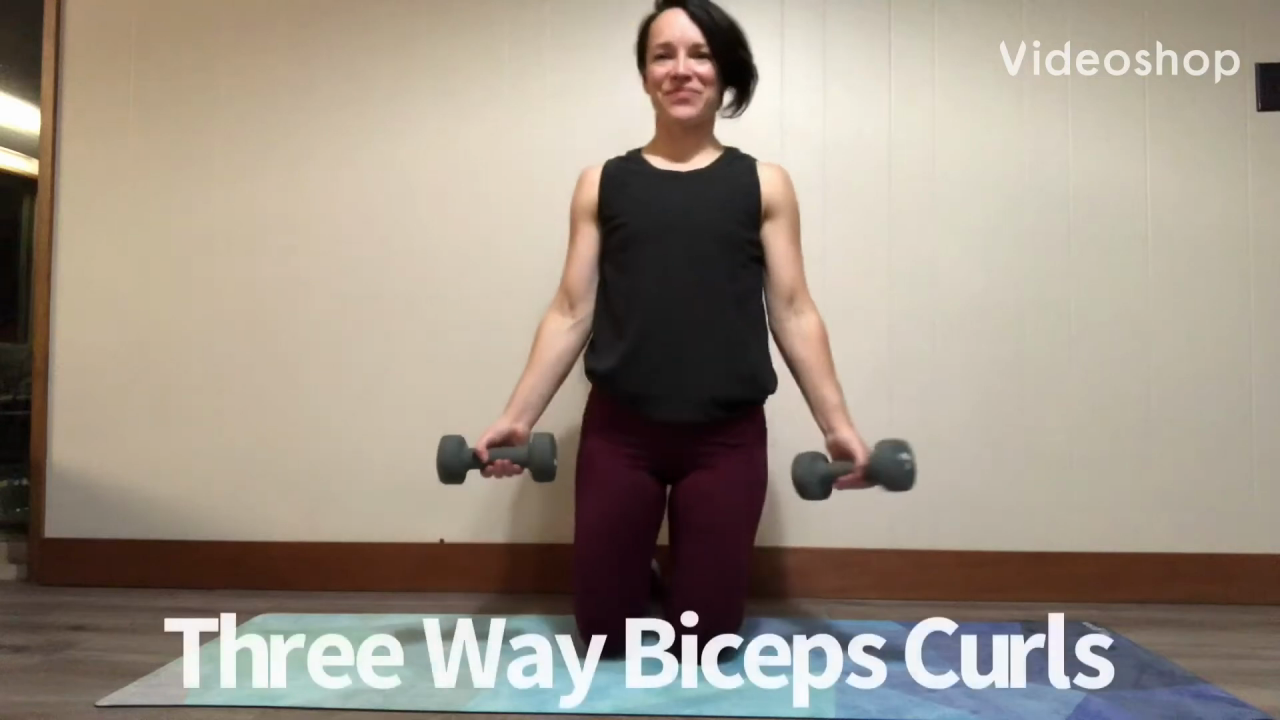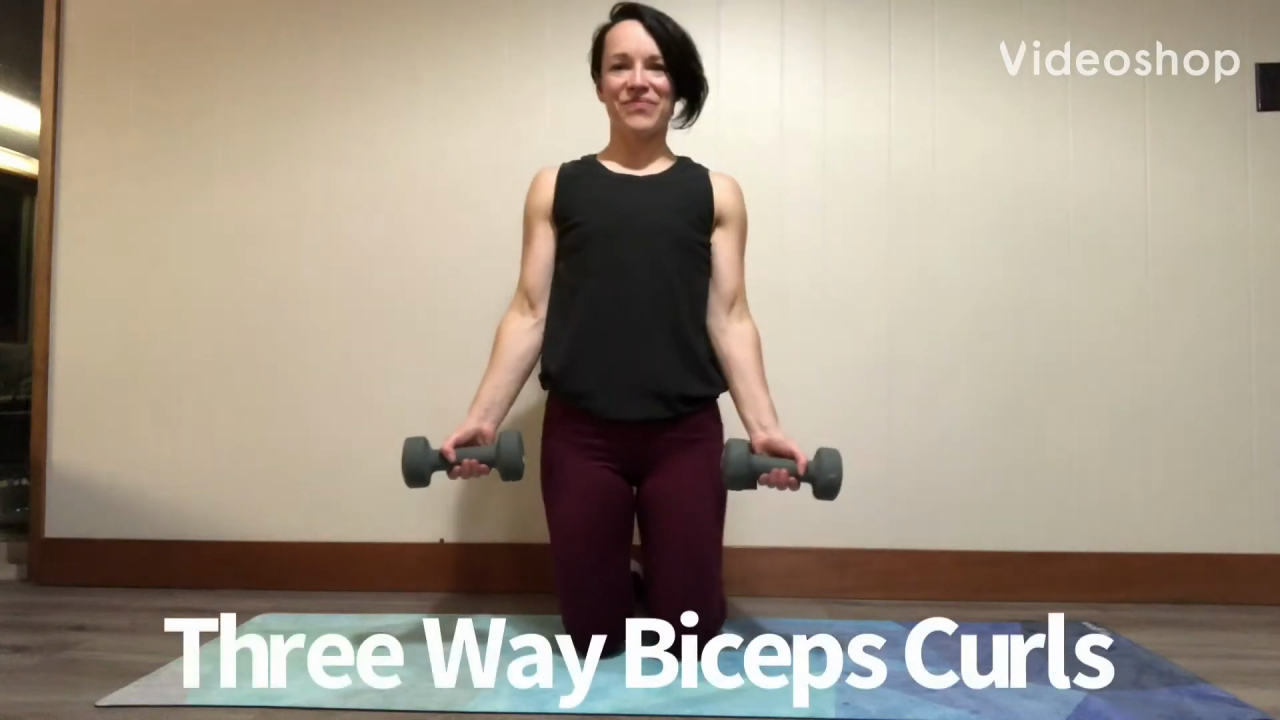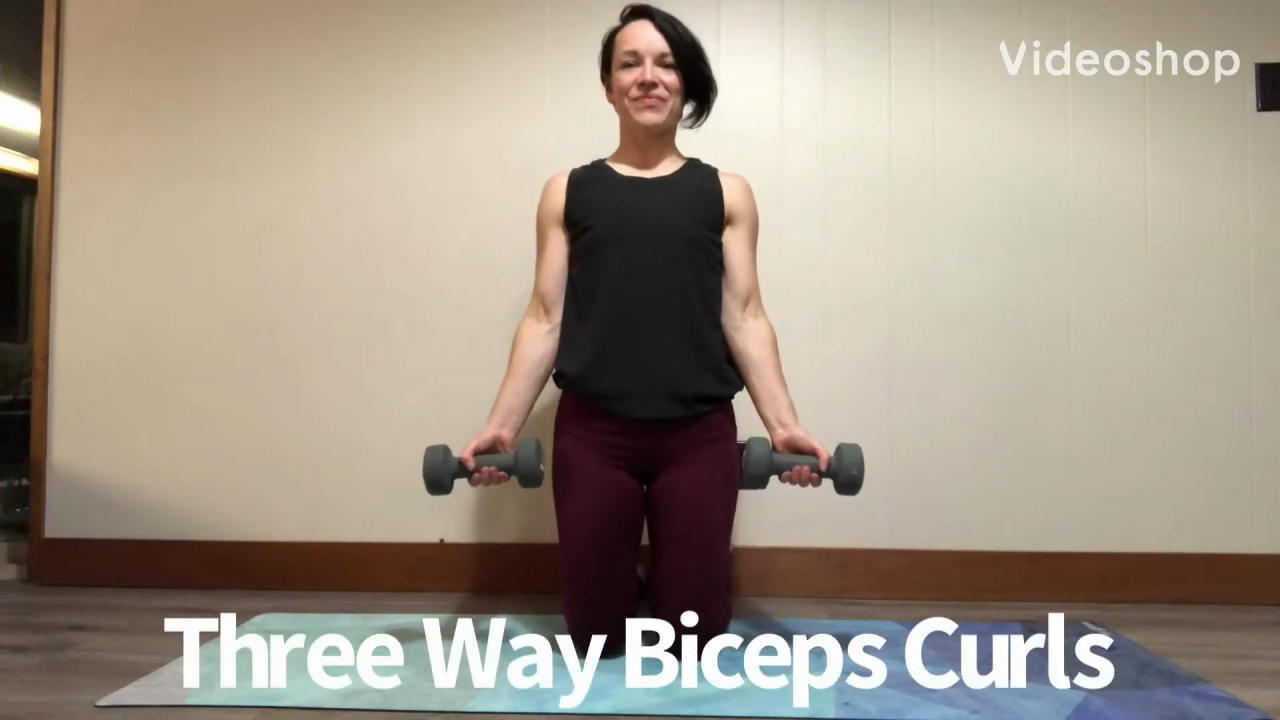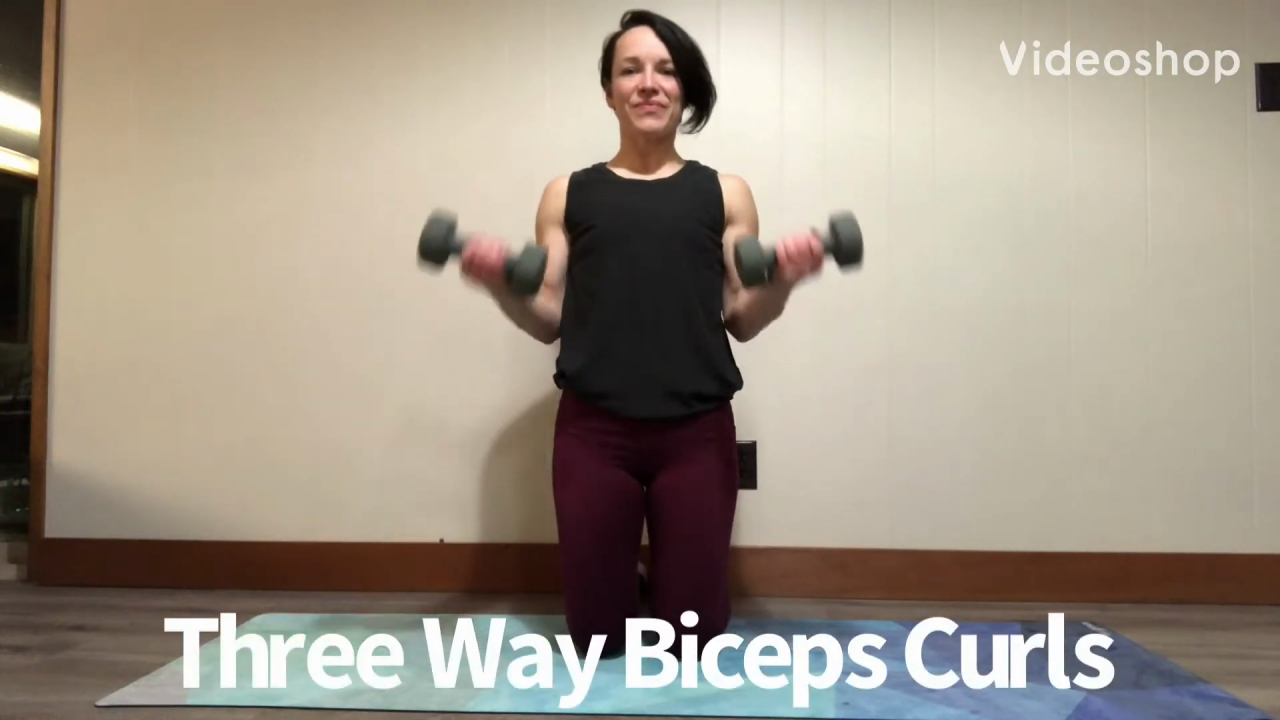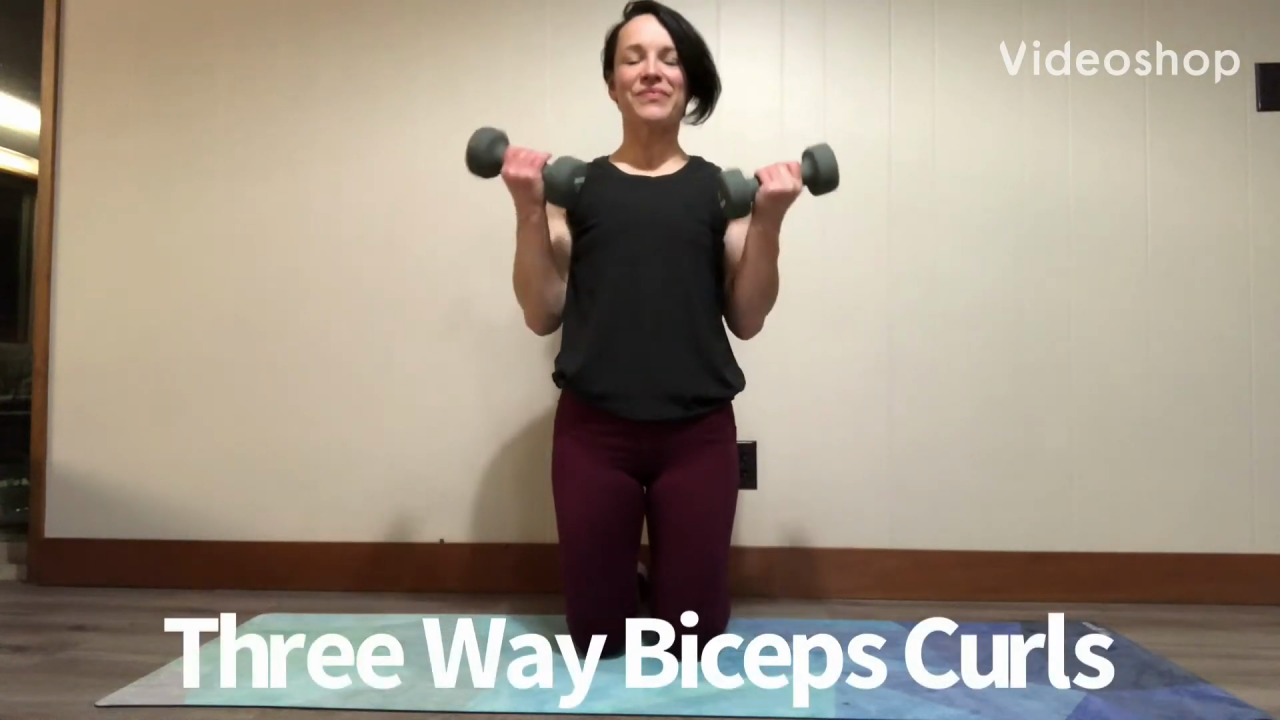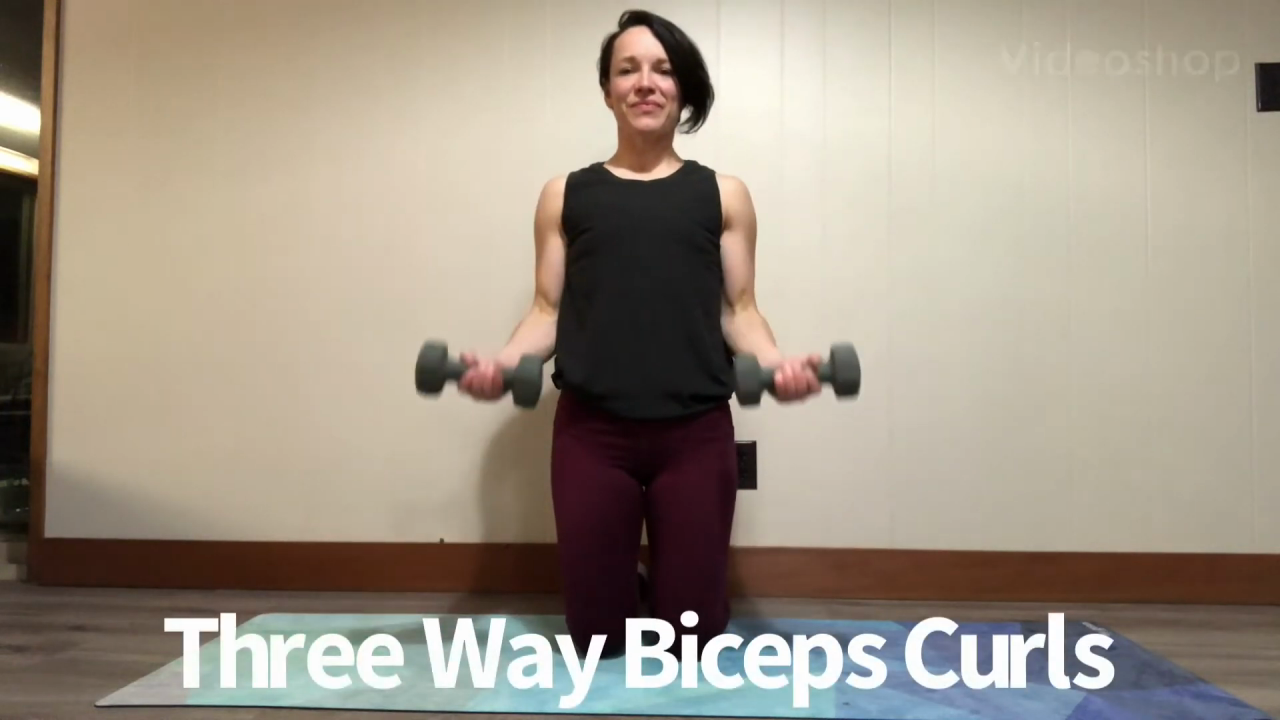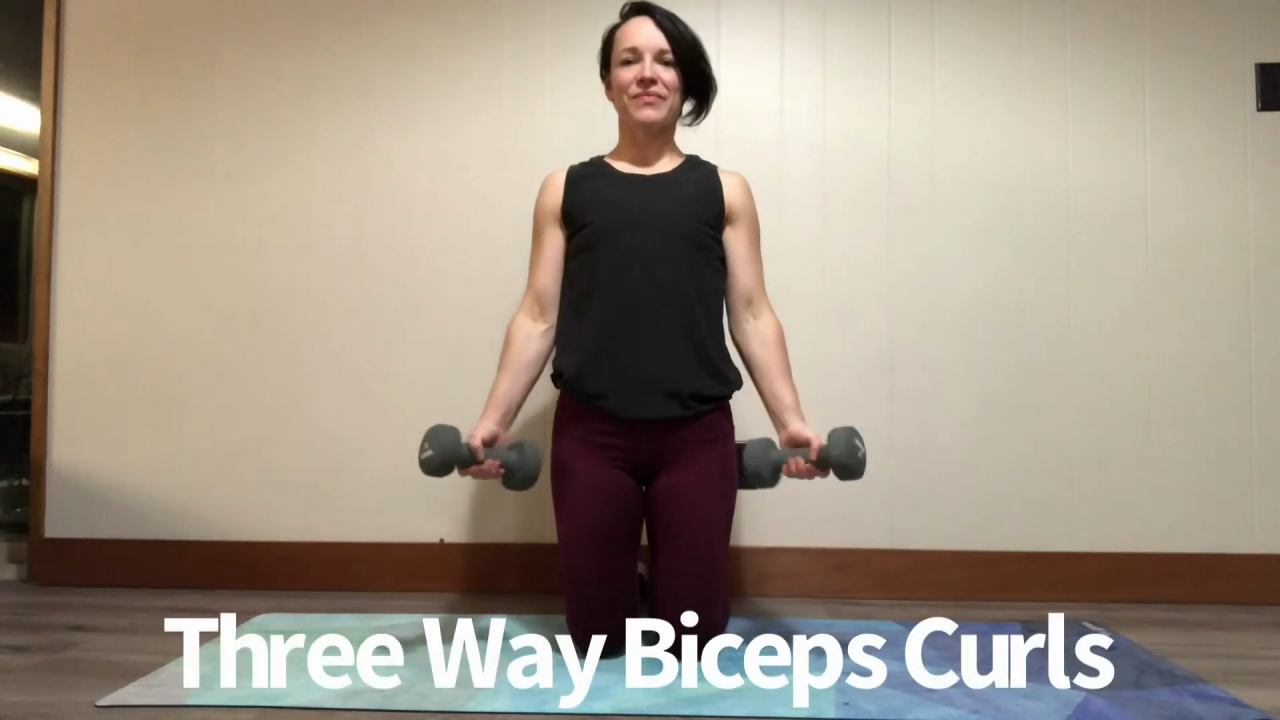
dt=0.7s
person 1, frame 1
left shoulder: (764, 185)
right shoulder: (601, 184)
left elbow: (793, 312)
right elbow: (571, 312)
left wrist: (836, 424)
right wrist: (516, 417)
left hip: (727, 436)
right hip: (618, 430)
left knee: (706, 636)
right knee: (603, 631)
left ankle: (681, 580)
right ankle: (641, 580)
person 1, frame 2
left shoulder: (716, 193)
right shoulder: (556, 187)
left elbow: (730, 318)
right elbow: (529, 312)
left wrist: (763, 427)
right wrist: (481, 418)
left hip: (687, 434)
right hip: (580, 433)
left knee: (689, 632)
right knee: (593, 633)
left ankle: (657, 582)
right ankle: (622, 585)
person 1, frame 3
left shoulder: (725, 192)
right shoulder: (567, 192)
left elbow: (743, 316)
right elbow: (545, 318)
left wrist: (783, 424)
right wrist: (502, 425)
left hip: (699, 435)
right hip: (592, 433)
left knee: (695, 632)
right knee: (595, 634)
left ankle: (660, 583)
right ankle: (629, 585)
person 1, frame 4
left shoulder: (725, 193)
right shoulder: (568, 194)
left elbow: (741, 322)
right elbow: (548, 322)
left wrist: (782, 282)
right wrist: (502, 285)
left hip: (698, 430)
right hip: (593, 430)
left knee: (695, 632)
right knee: (596, 633)
left ankle: (663, 582)
right ankle: (630, 580)
person 1, frame 5
left shoulder: (726, 188)
right shoulder: (572, 186)
left elbow: (747, 319)
right elbow: (542, 314)
left wrist: (769, 220)
right wrist: (529, 208)
left hip: (699, 433)
right hip: (593, 430)
left knee: (694, 635)
right knee: (597, 635)
left ankle: (659, 585)
right ankle: (628, 586)
person 1, frame 6
left shoulder: (724, 194)
right shoulder: (566, 194)
left elbow: (738, 311)
right elbow: (549, 311)
left wrist: (777, 365)
right wrist: (502, 365)
left hip: (697, 433)
right hip: (591, 432)
left knee: (694, 633)
right knee: (596, 634)
left ankle: (662, 583)
right ankle: (631, 587)
person 1, frame 7
left shoulder: (725, 190)
right shoulder: (565, 189)
left elbow: (751, 314)
right elbow: (538, 315)
left wrist: (790, 419)
right wrist: (495, 419)
left hip: (697, 435)
right hip: (590, 433)
left knee: (694, 633)
right knee: (595, 634)
left ankle: (661, 586)
right ankle: (627, 587)
